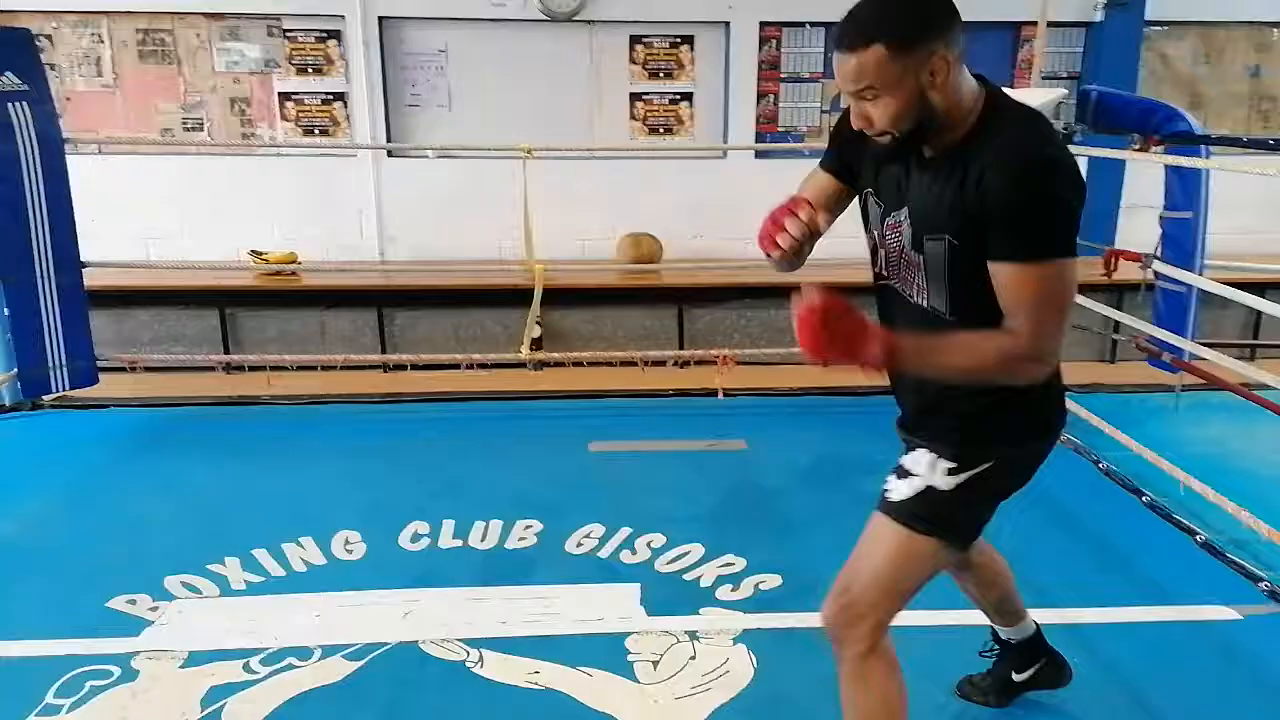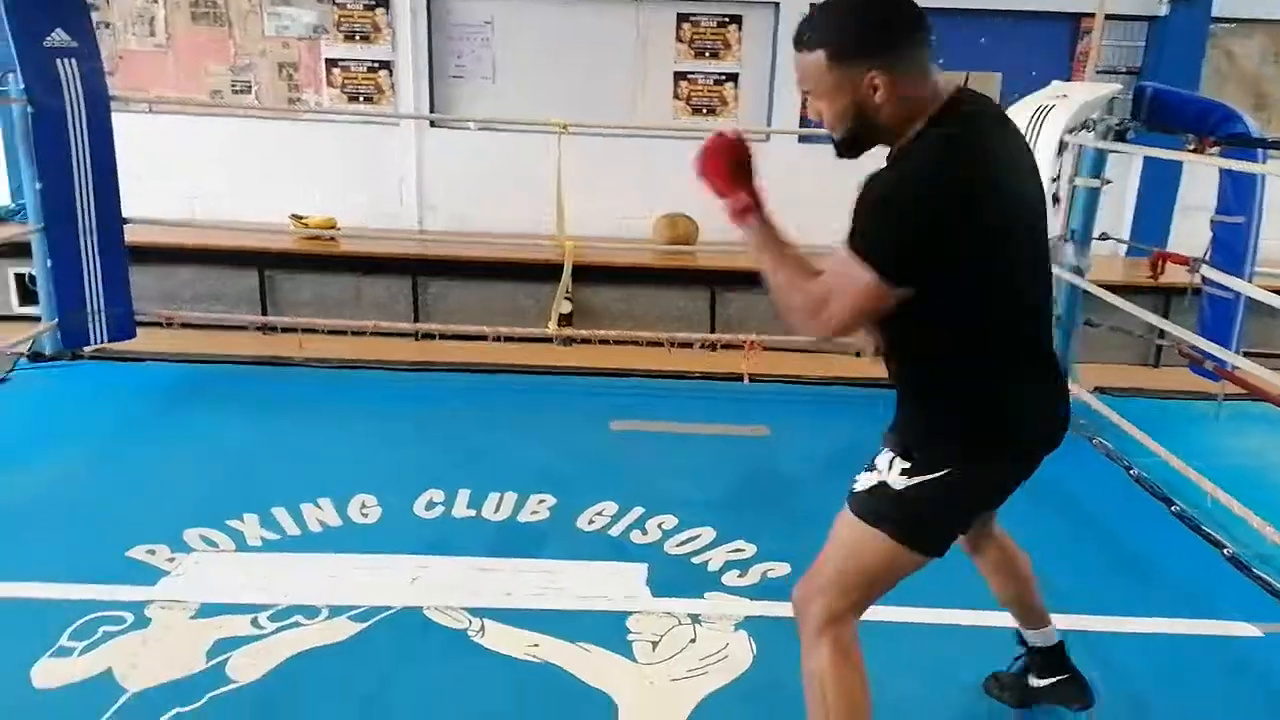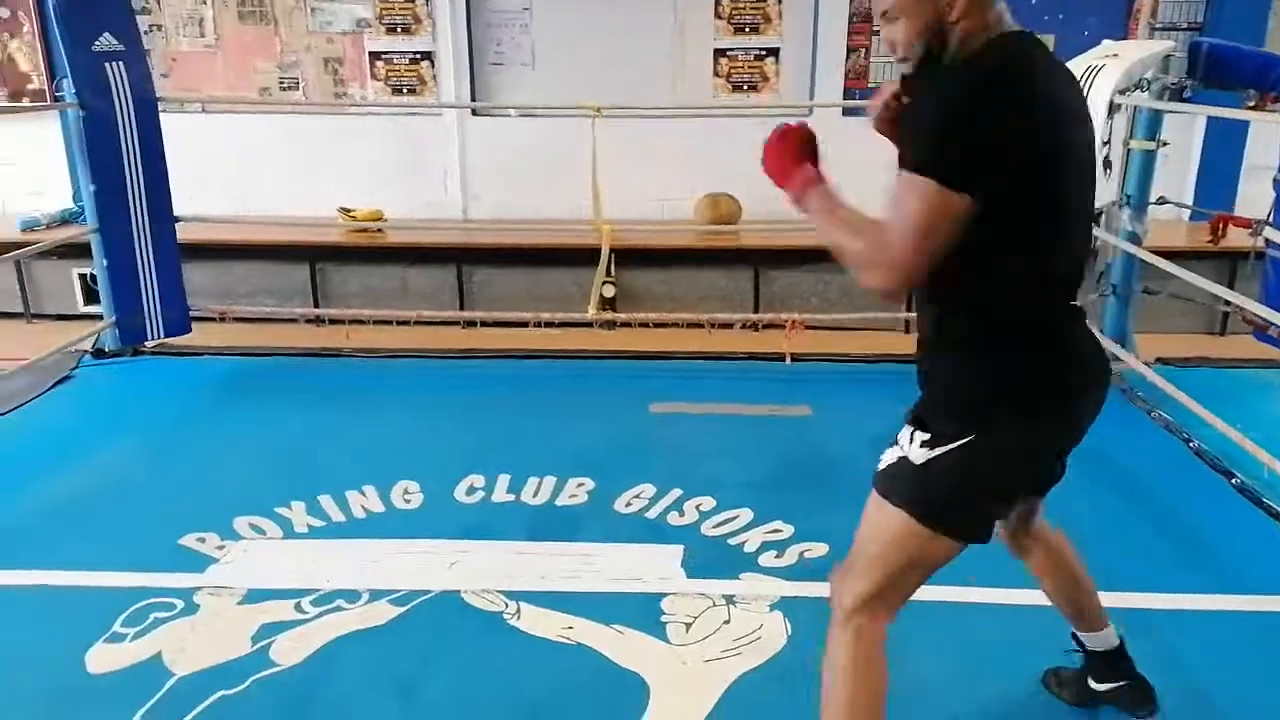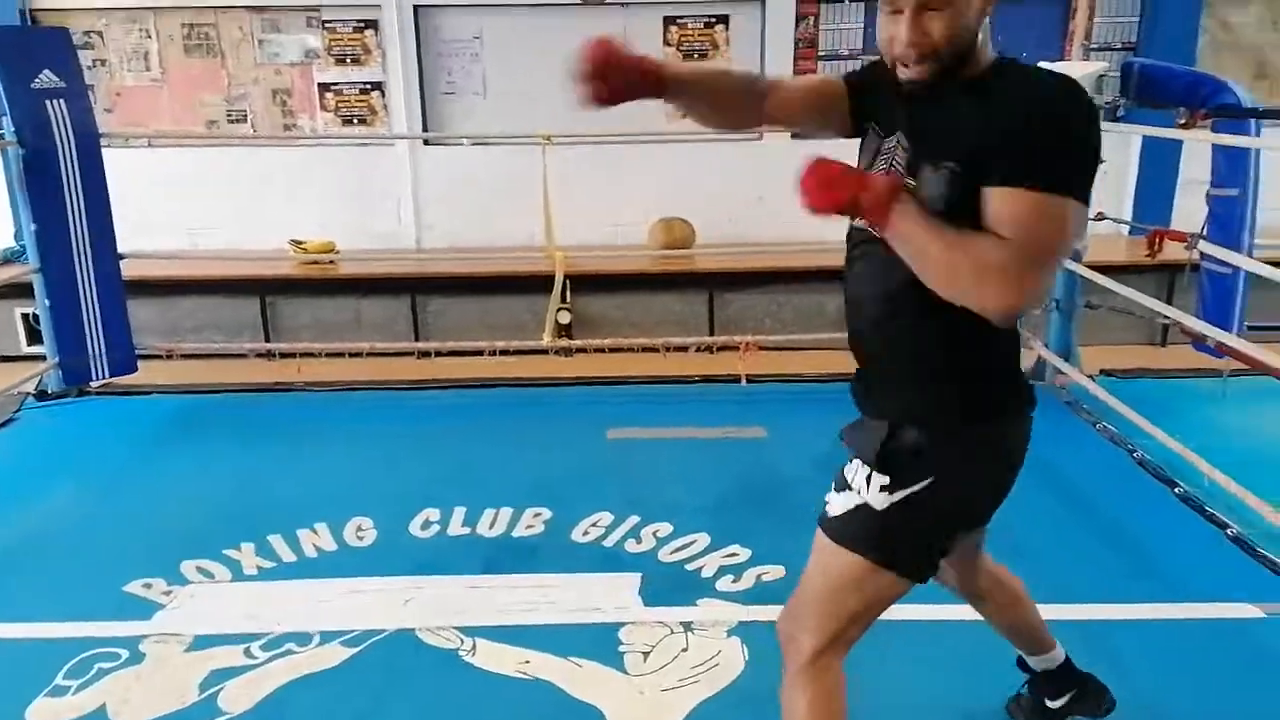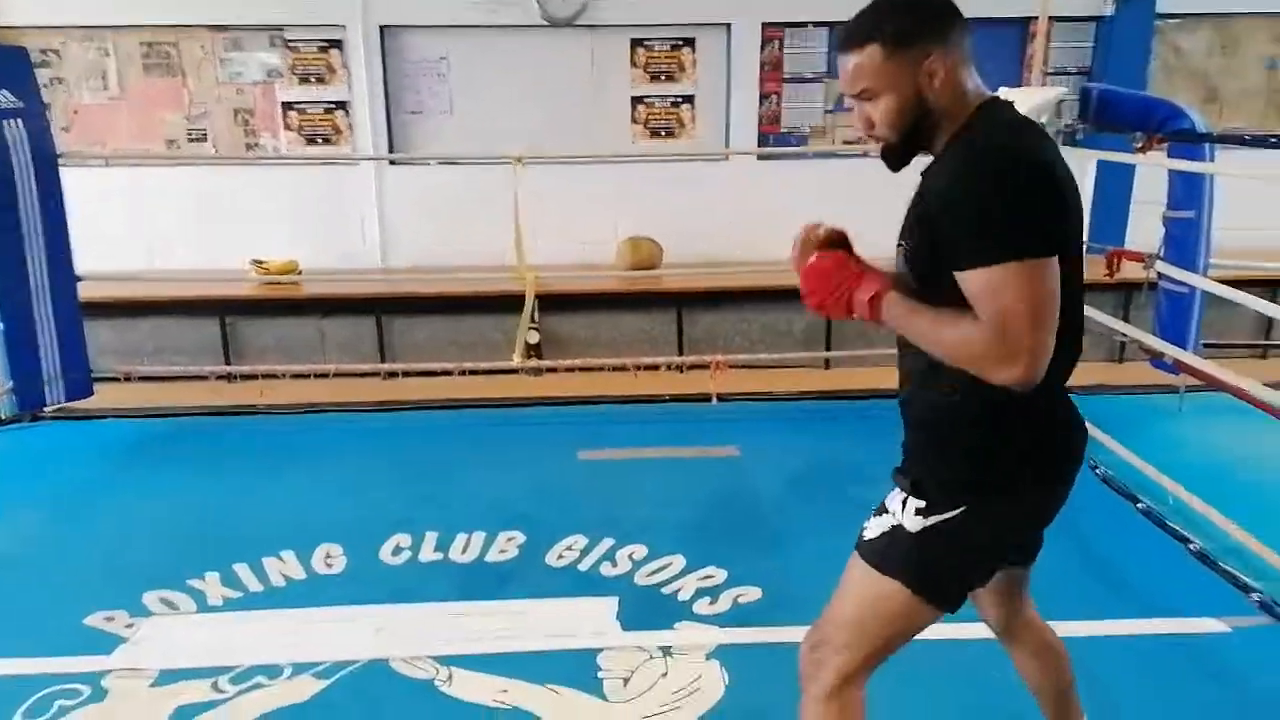
dt=0.4s
person 1, frame 1
left shoulder: (1026, 166)
right shoulder: (872, 131)
left elbow: (1030, 351)
right elbow: (789, 244)
left wrist: (875, 343)
right wrist: (786, 231)
left hip: (987, 424)
right hip: (937, 408)
left knee: (852, 618)
right knee: (950, 542)
right ankle: (1029, 655)
person 1, frame 2
left shoulder: (935, 175)
right shoulder: (968, 116)
left elbow: (821, 314)
left wrist: (741, 202)
left hip: (967, 431)
right hip: (1012, 409)
left knee: (821, 610)
right knee: (976, 530)
person 1, frame 3
left shoulder: (980, 91)
right shoulder: (1024, 69)
left elbow: (888, 267)
left wrist: (797, 179)
right wrist: (906, 125)
left hip: (988, 403)
right hip: (1049, 383)
left knee: (856, 601)
right knee: (1017, 521)
person 1, frame 4
left shoulder: (1045, 108)
right shoulder: (893, 85)
left elbow: (1009, 289)
right elbow: (760, 101)
left wrist: (877, 199)
right wrist: (647, 72)
left hip: (947, 428)
right hip: (911, 412)
left knee: (810, 638)
right knee: (958, 560)
person 1, frame 5
left shoulder: (996, 168)
right shoulder: (969, 154)
left elbow: (1014, 354)
right elbow: (933, 292)
left wrist: (868, 295)
right wrist: (843, 264)
left hip: (976, 470)
right hip: (1017, 454)
right knee: (1005, 610)
